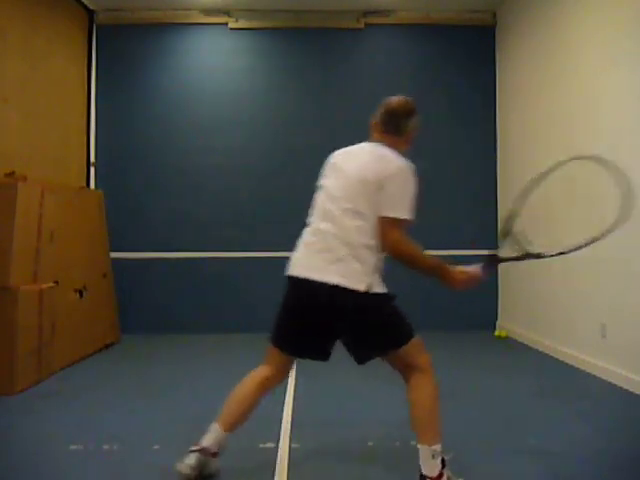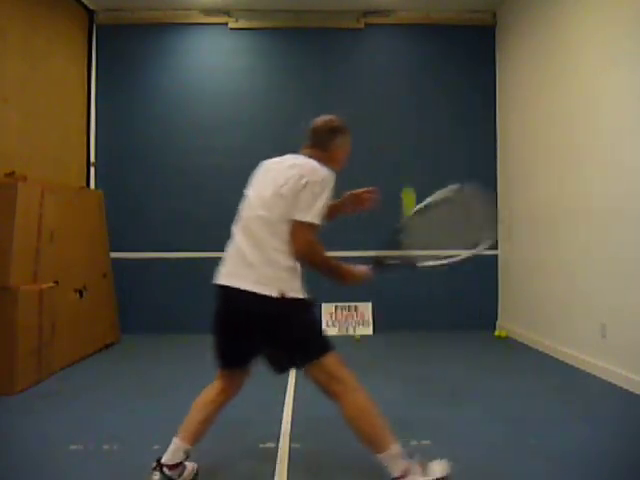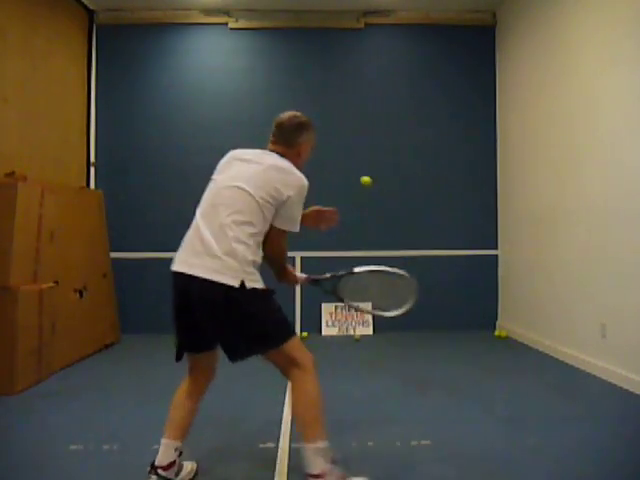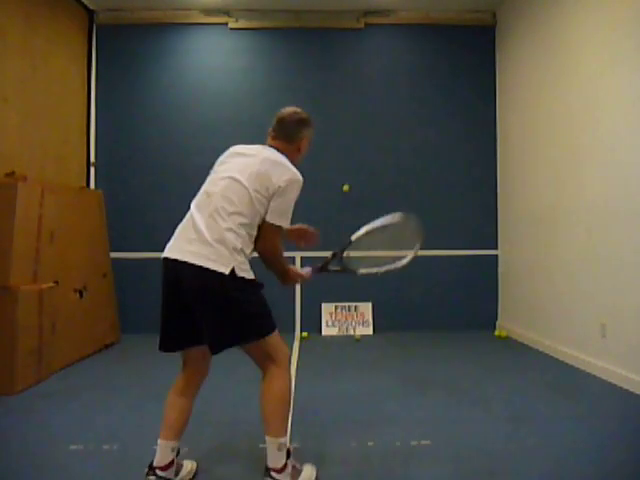
dt=0.2s
person 1, frame 1
left shoulder: (339, 156)
right shoulder: (398, 169)
right elbow: (393, 243)
right wrist: (447, 273)
left hip: (303, 278)
right hip: (353, 288)
left knee: (271, 371)
right knee: (418, 368)
person 1, frame 2
left shoulder: (268, 166)
right shoulder: (318, 175)
right elbow: (302, 245)
left wrist: (340, 206)
right wrist: (343, 272)
left hip: (229, 287)
right hip: (272, 295)
left knee: (227, 382)
right knee: (340, 383)
person 1, frame 3
left shoulder: (232, 157)
right shoulder: (294, 181)
right elbow: (272, 249)
left wrist: (302, 218)
right wrist: (287, 275)
left hip: (186, 274)
right hip: (230, 284)
left knee: (199, 375)
right knee: (301, 366)
person 1, frame 4
left shoulder: (234, 153)
right shoulder: (289, 175)
right elbow: (266, 245)
left wrist: (284, 230)
right wrist: (288, 273)
left hip: (176, 261)
right hip: (218, 272)
left knee: (193, 371)
right knee: (276, 361)
